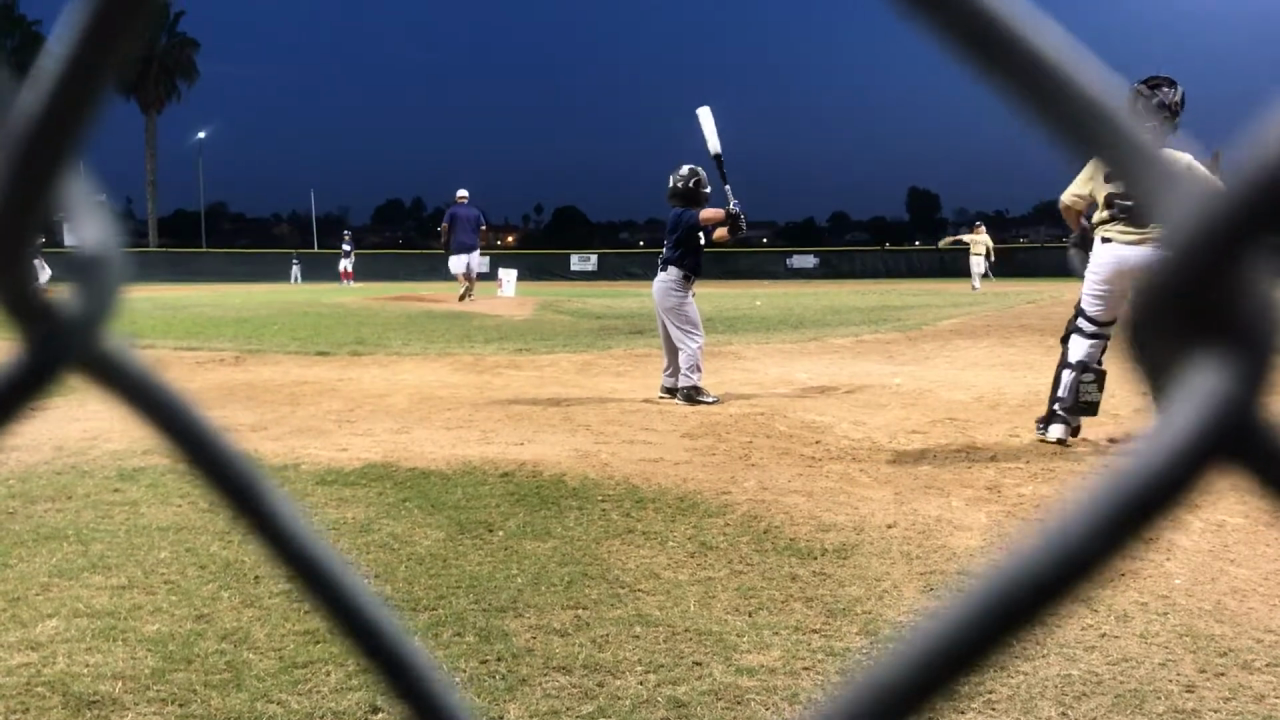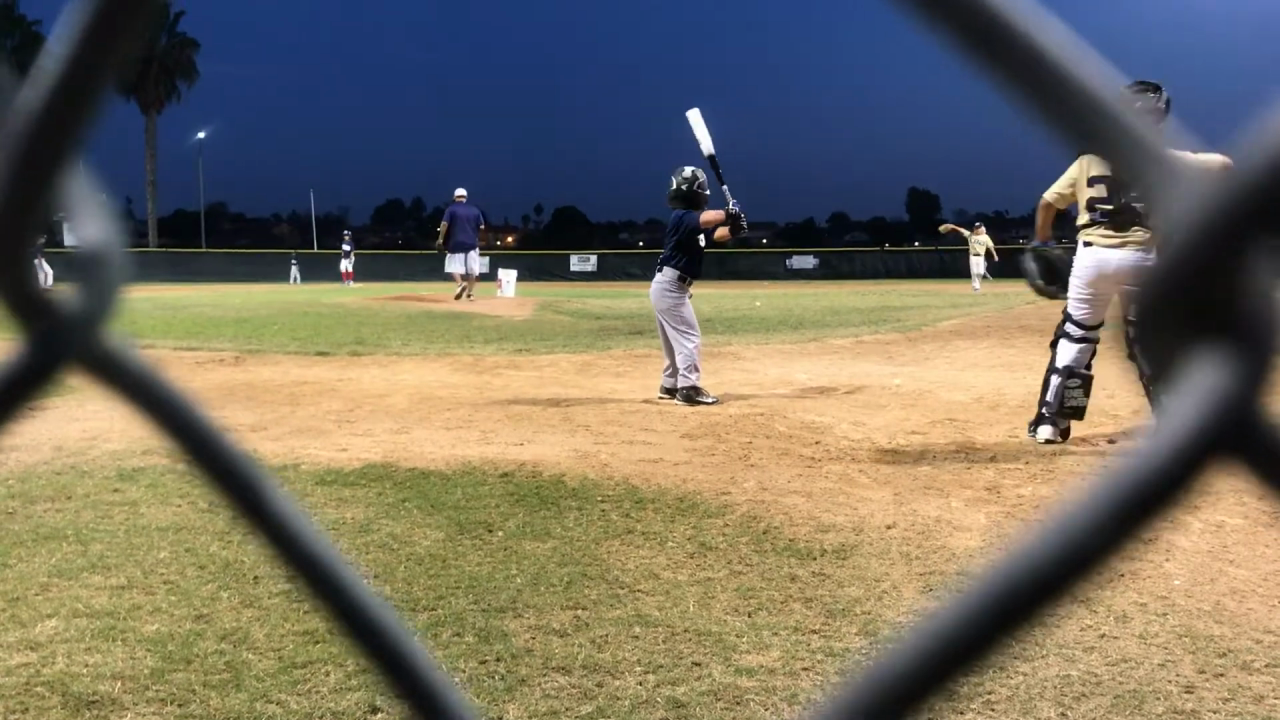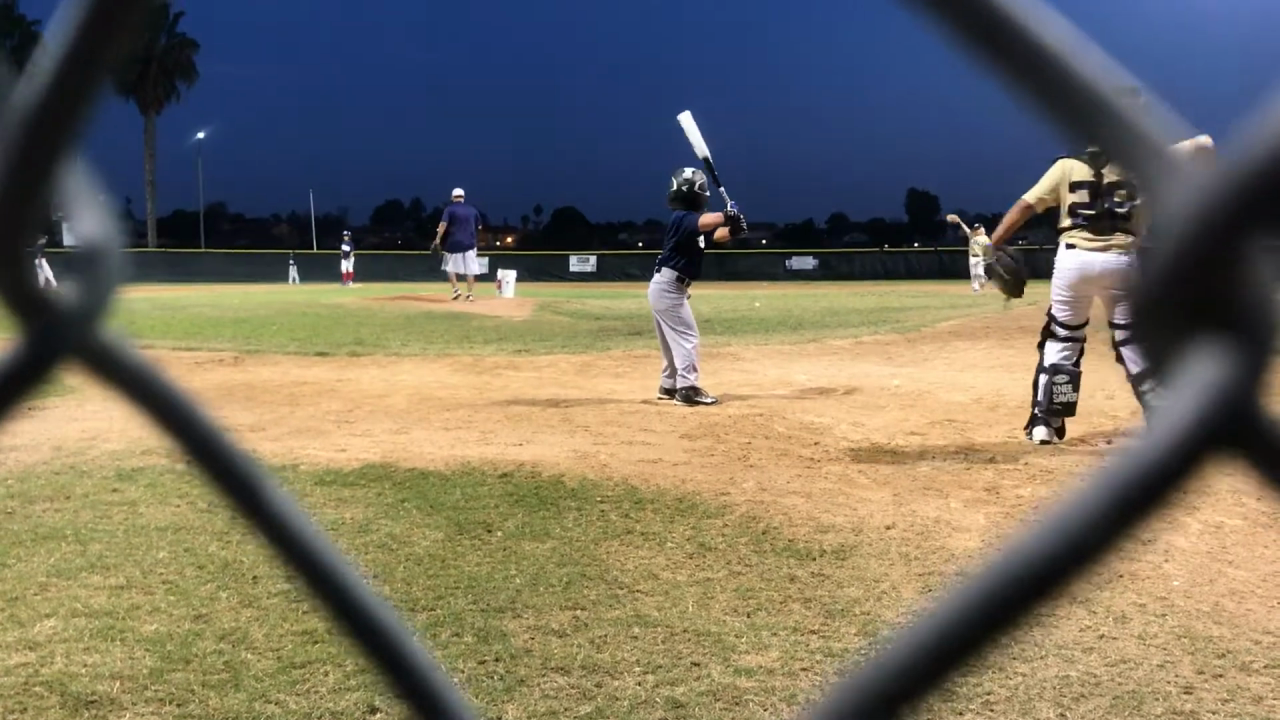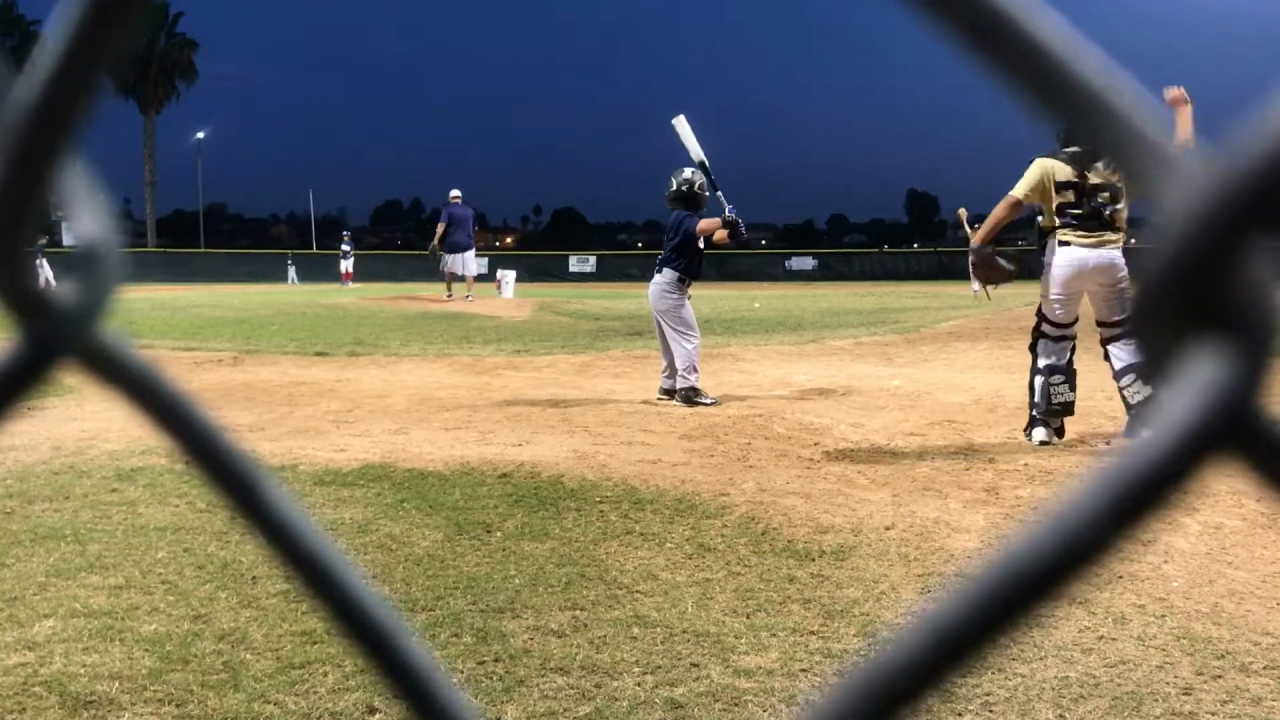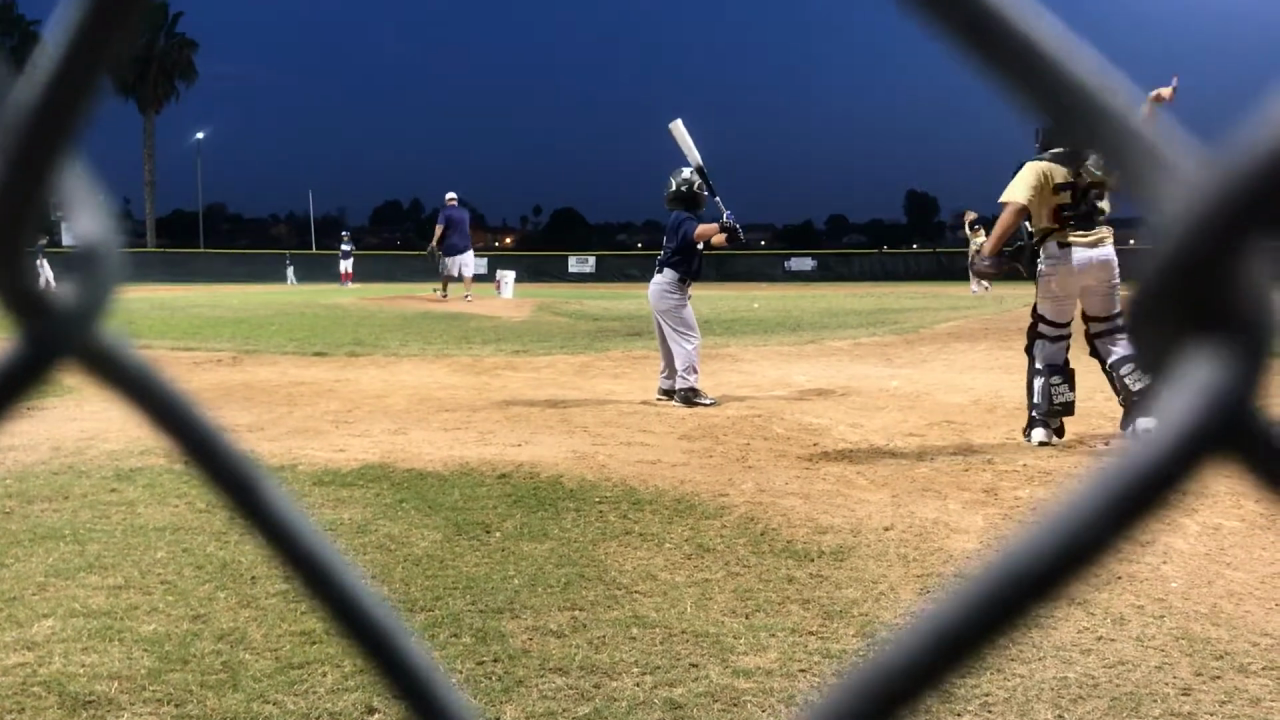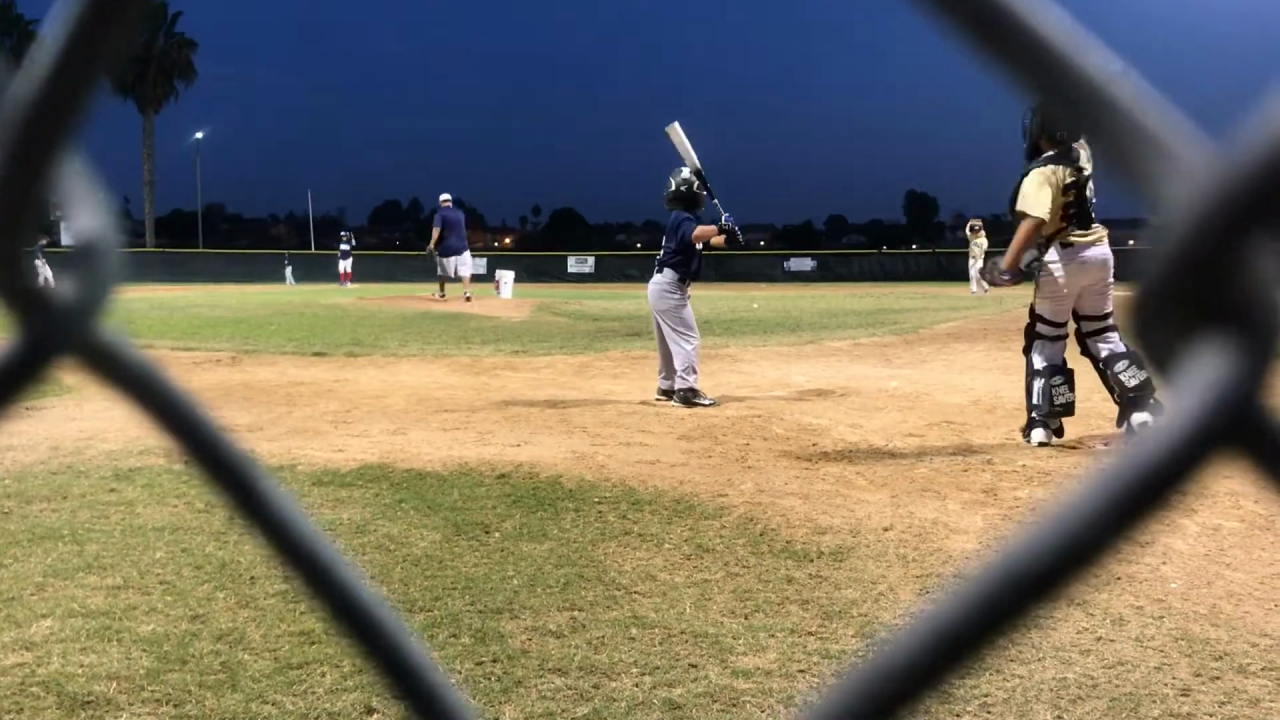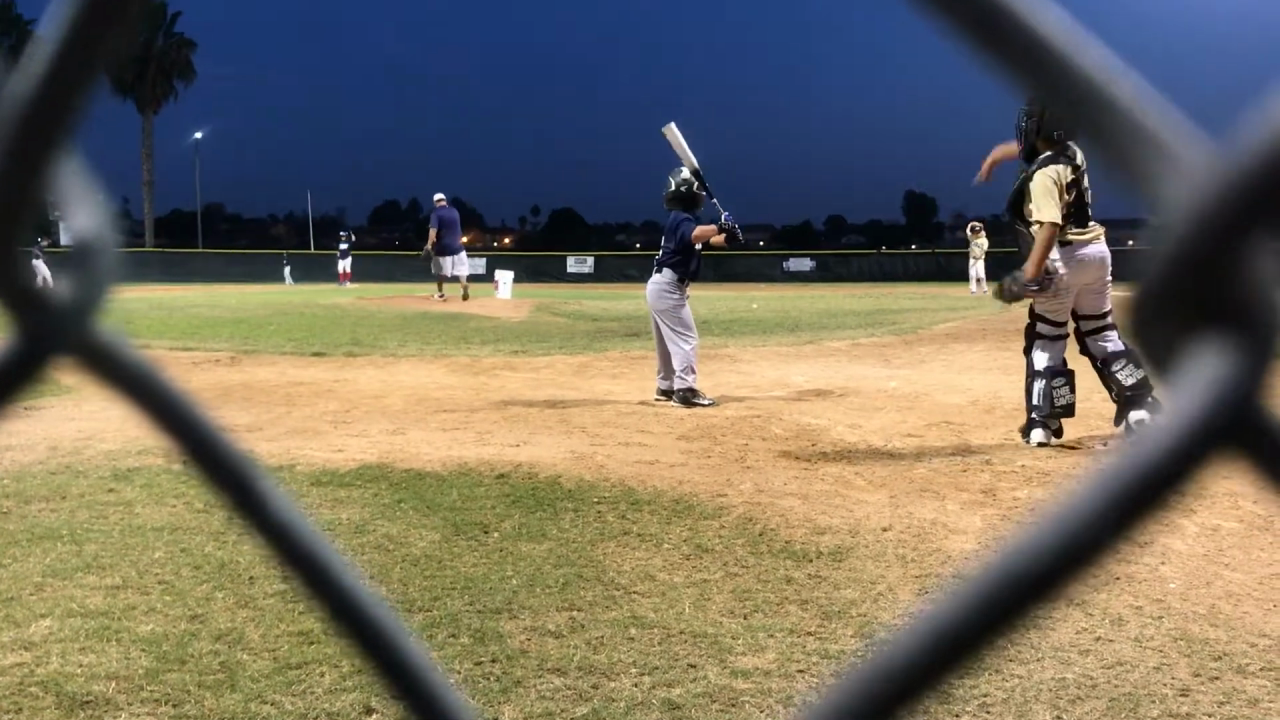
dt=0.1s
person 1, frame 1
left shoulder: (1105, 158)
right shoulder: (1181, 162)
left elbow: (1069, 204)
left wrist: (1081, 233)
left hip: (1110, 253)
right hip: (1158, 255)
left knee: (1086, 335)
left ankle: (1059, 419)
person 1, frame 2
left shoulder: (1089, 161)
left elbow: (1048, 203)
right elbow: (1223, 165)
left wrist: (1042, 241)
left hip: (1091, 256)
right hip: (1140, 259)
left knee: (1073, 337)
left ankle: (1050, 420)
person 1, frame 3
left shoulder: (1067, 167)
left elbow: (1026, 205)
right elbow: (1203, 145)
left wrist: (995, 243)
right wrist: (1200, 141)
left hip: (1074, 262)
right hip: (1120, 263)
left knee: (1061, 342)
right knee: (1134, 344)
left ankle: (1045, 423)
person 1, frame 4
left shoulder: (1048, 165)
right shoulder: (1119, 162)
left elbow: (1011, 202)
right elbow: (1181, 146)
left wrist: (979, 241)
right wrist: (1182, 106)
left hip: (1065, 257)
right hip: (1110, 257)
left knee: (1053, 340)
right knee: (1122, 340)
left ankle: (1044, 423)
right ankle: (1148, 418)
person 1, frame 5
left shoulder: (1039, 168)
right shoulder: (1100, 157)
left elbow: (1014, 209)
left wrist: (987, 252)
right wrist: (1154, 99)
left hip: (1061, 257)
right hip: (1102, 254)
left knee: (1048, 339)
right knee: (1111, 336)
left ankle: (1043, 422)
right ankle: (1143, 411)
person 1, frame 6
left shoulder: (1041, 173)
right shoulder: (1081, 152)
left elbow: (1034, 223)
left wrist: (1006, 264)
left hip: (1063, 259)
right hip: (1099, 253)
left knee: (1045, 341)
right knee: (1103, 335)
left ankle: (1042, 424)
right ankle: (1141, 408)
person 1, frame 7
left shoulder: (1044, 174)
right shoulder: (1072, 153)
left elbow: (1049, 226)
right elbow: (1022, 146)
left wrist: (1029, 274)
right wrist: (997, 157)
left hip: (1063, 258)
right hip: (1096, 250)
left knee: (1046, 340)
right knee: (1101, 333)
left ankle: (1042, 423)
right ankle: (1139, 405)
person 2, frame 1
left shoulder: (687, 218)
right shoulder: (680, 215)
left elbow: (713, 234)
right elbow: (706, 216)
left wrist: (732, 229)
right wrist: (728, 213)
left hip: (669, 284)
right hip: (674, 284)
left knee: (675, 338)
right knee: (692, 337)
left ankle: (670, 385)
right ankle: (688, 389)
person 2, frame 2
left shoulder: (686, 218)
right shoulder: (682, 217)
left elbow: (715, 233)
right elbow: (706, 219)
left wrist: (733, 228)
right wrist: (727, 214)
left hip: (668, 286)
right hip: (669, 286)
left knee: (675, 338)
right knee: (689, 337)
left ankle: (670, 385)
right ankle: (688, 389)
person 2, frame 3
left shoulder: (686, 219)
right shoulder: (682, 218)
left elbow: (714, 234)
right elbow: (705, 222)
left wrist: (733, 229)
right wrist: (726, 215)
left hip: (667, 287)
right hip: (668, 287)
left knee: (673, 339)
right knee: (687, 338)
left ankle: (669, 385)
right ankle: (687, 389)
person 2, frame 4
left shoulder: (683, 218)
right shoulder: (682, 218)
left elbow: (711, 237)
right elbow: (701, 228)
left wrist: (731, 233)
right wrist: (724, 221)
left hip: (665, 286)
right hip: (669, 287)
left knee: (672, 339)
right knee: (688, 338)
left ankle: (669, 386)
right ankle: (687, 390)
person 2, frame 5
left shoulder: (683, 219)
right shoulder: (682, 219)
left elbow: (710, 240)
right elbow: (698, 233)
left wrist: (729, 236)
right wrist: (722, 225)
left hip: (665, 287)
right hip: (670, 287)
left knee: (672, 340)
right knee: (688, 338)
left ankle: (668, 386)
right ankle: (686, 390)
person 2, frame 6
left shoulder: (683, 219)
right shoulder: (682, 219)
left elbow: (707, 240)
right elbow: (696, 235)
left wrist: (728, 238)
right wrist: (720, 227)
left hip: (663, 286)
right hip: (669, 287)
left knee: (670, 340)
right knee: (687, 339)
left ankle: (667, 387)
right ankle: (685, 390)
person 2, frame 7
left shoulder: (682, 219)
right shoulder: (681, 219)
left elbow: (707, 239)
right elbow: (696, 235)
left wrist: (728, 237)
right wrist: (720, 226)
left hip: (662, 286)
right hip: (668, 287)
left knee: (669, 340)
right knee: (685, 339)
left ankle: (666, 387)
right ankle: (684, 391)
